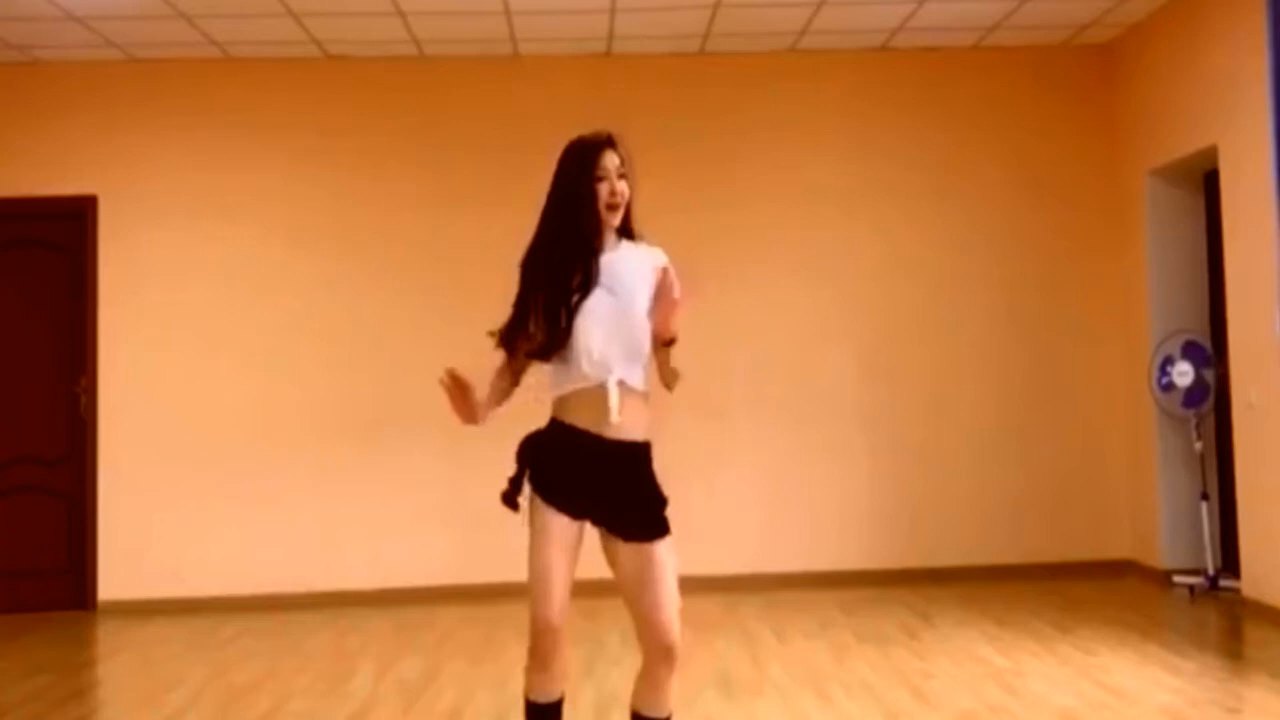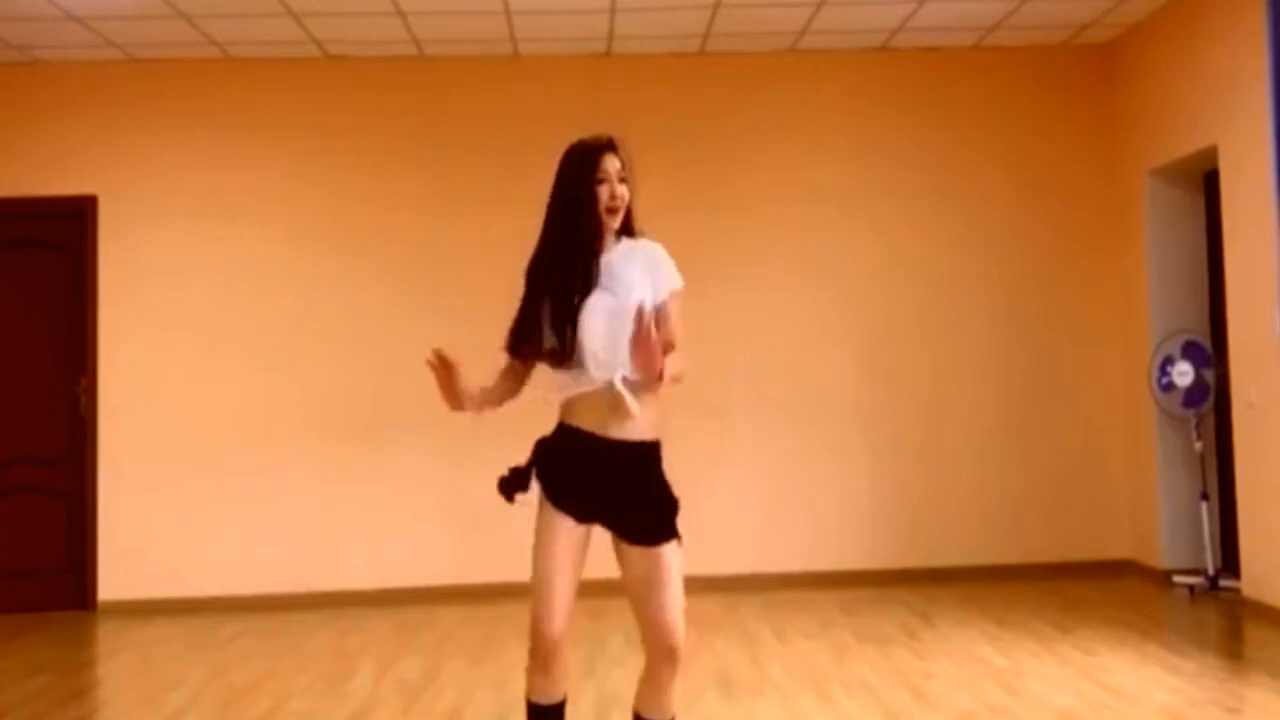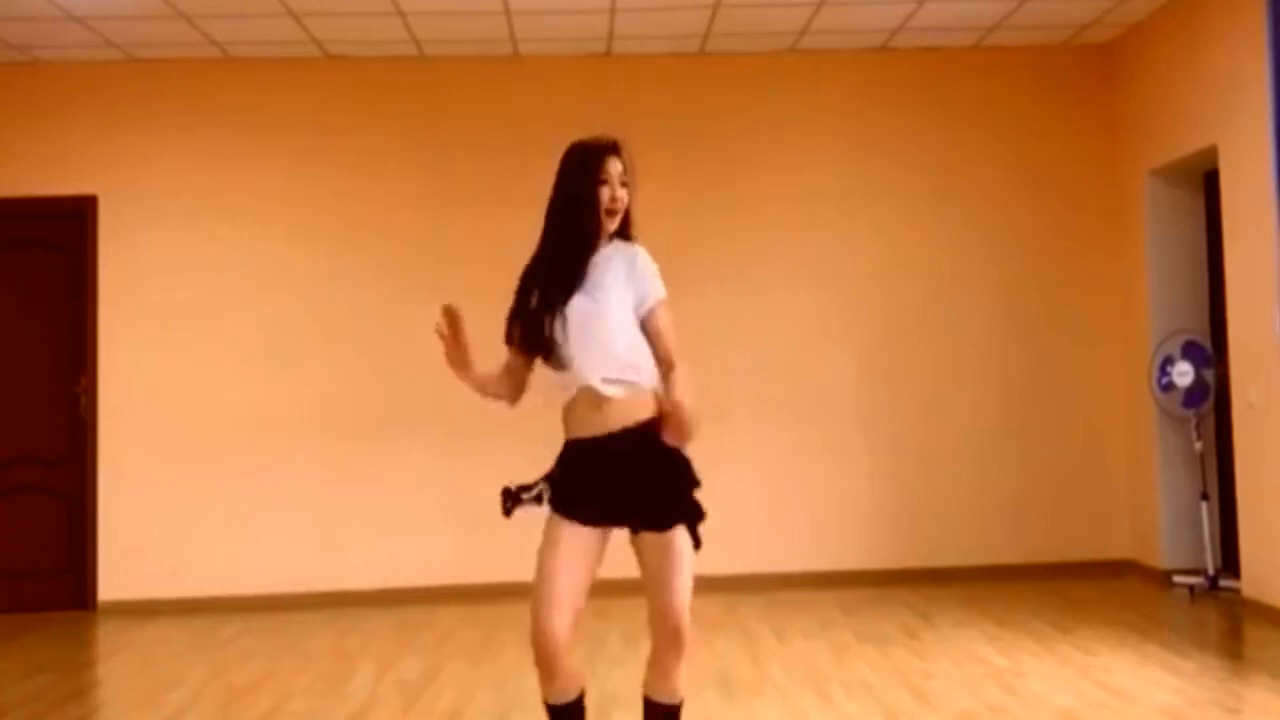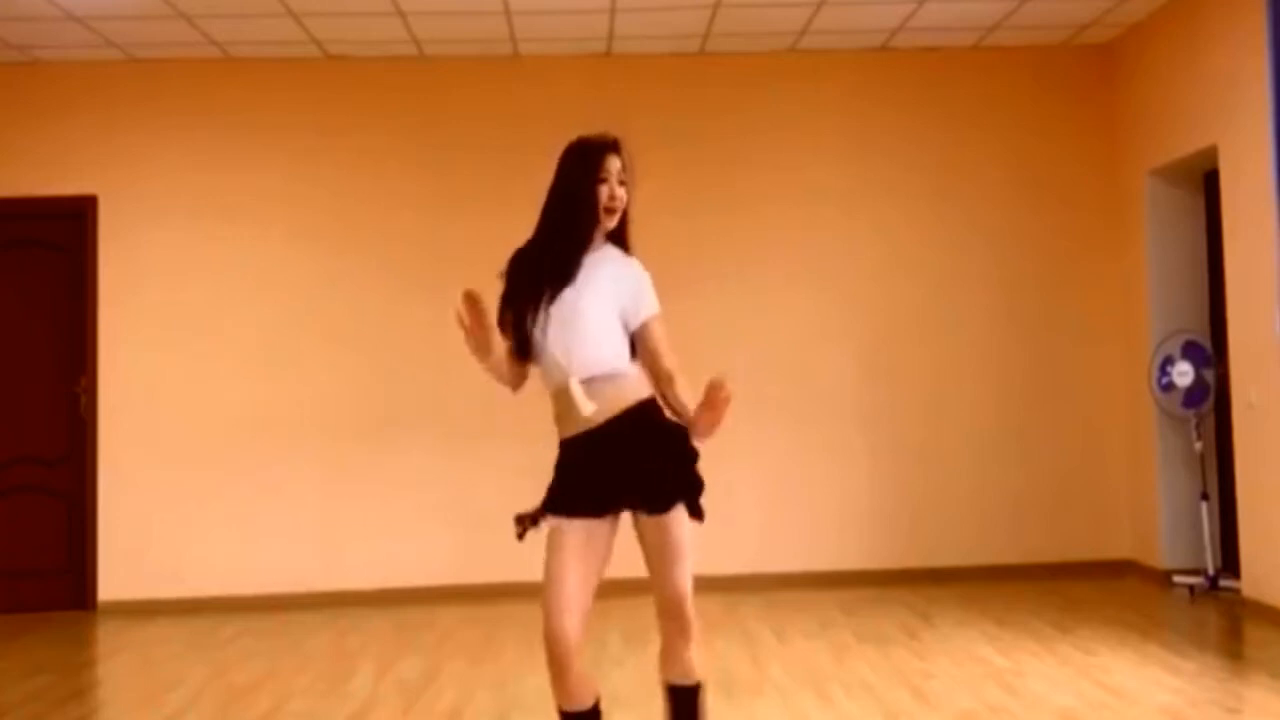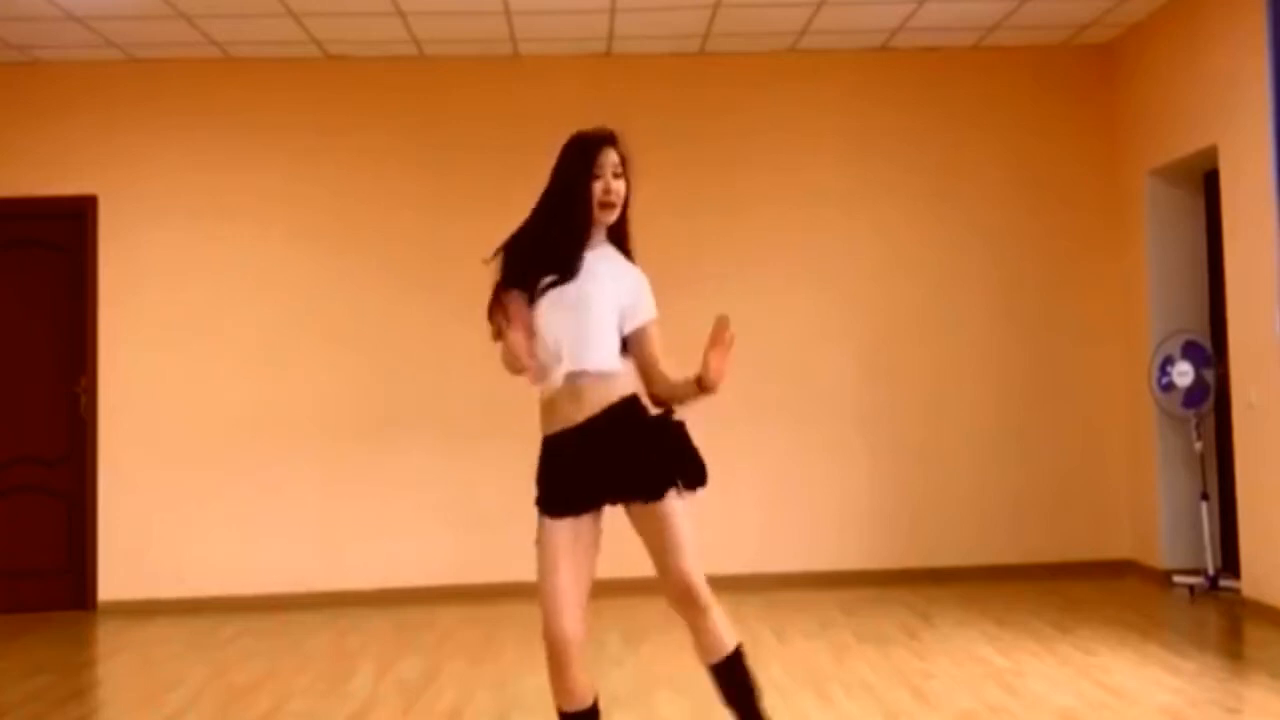
dt=0.1s
person 1, frame 1
left shoulder: (649, 264)
right shoulder: (551, 272)
left elbow: (671, 377)
right elbow: (513, 366)
left wrist: (668, 341)
right wrist: (480, 407)
left hip: (630, 469)
right hip: (564, 459)
left knee: (664, 643)
right knee: (547, 629)
person 1, frame 2
left shoulder: (650, 260)
right shoulder: (555, 277)
left elbow: (678, 363)
right elbow: (515, 372)
left wrist: (662, 366)
right wrist: (470, 398)
left hip: (640, 469)
right hip: (573, 463)
left knee: (668, 645)
right knee: (548, 635)
person 1, frame 3
left shoulder: (634, 264)
right shoulder: (544, 278)
left elbow: (673, 363)
right elbow: (511, 388)
left wrist: (679, 416)
right wrist: (469, 373)
left hip: (648, 459)
right hip: (582, 467)
left knee: (673, 635)
right knee: (548, 639)
person 1, frame 4
left shoulder: (625, 273)
right shoulder: (535, 266)
left elbow: (665, 371)
right elbow: (514, 373)
left wrist: (694, 418)
right wrist: (488, 355)
left hip: (646, 441)
right hip: (582, 464)
left knee: (677, 613)
right knee: (562, 639)
person 1, frame 5
left shoulder: (626, 279)
right shoulder: (532, 256)
left elbow: (658, 388)
right elbow: (506, 348)
left wrist: (700, 384)
right wrist: (517, 359)
left hip: (627, 435)
right hip: (562, 456)
left knee: (690, 592)
right knee: (562, 641)
